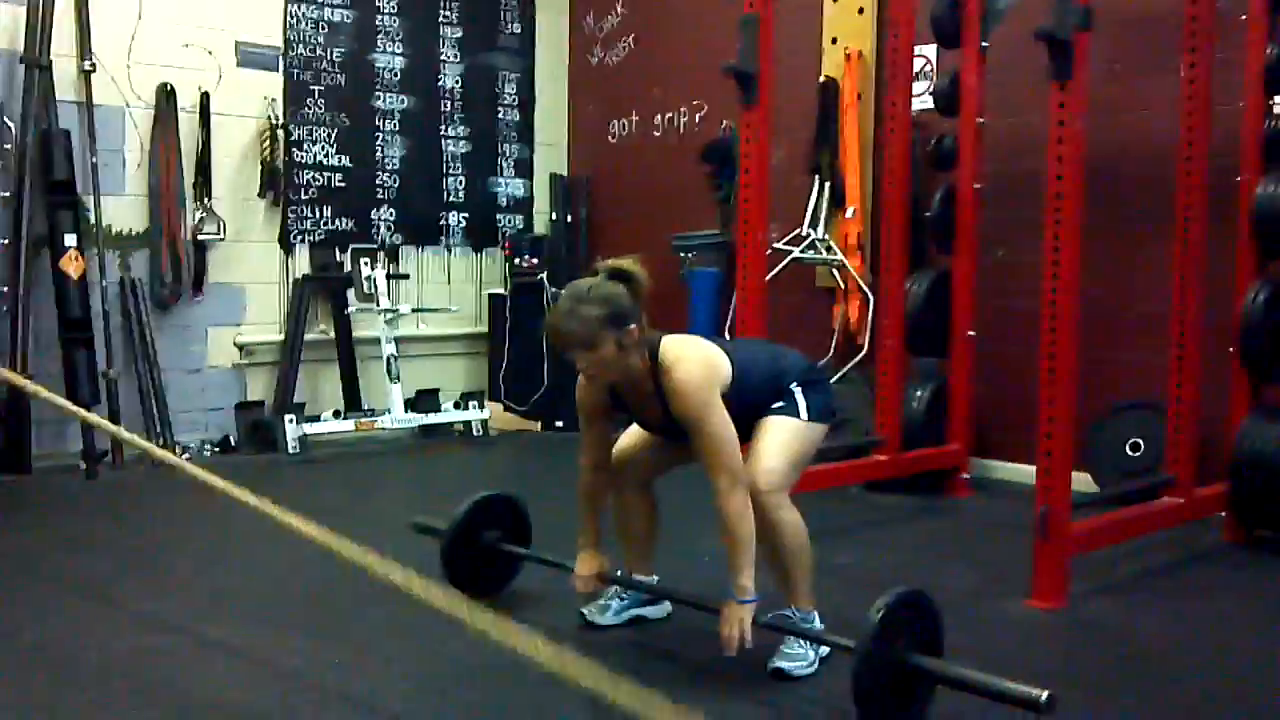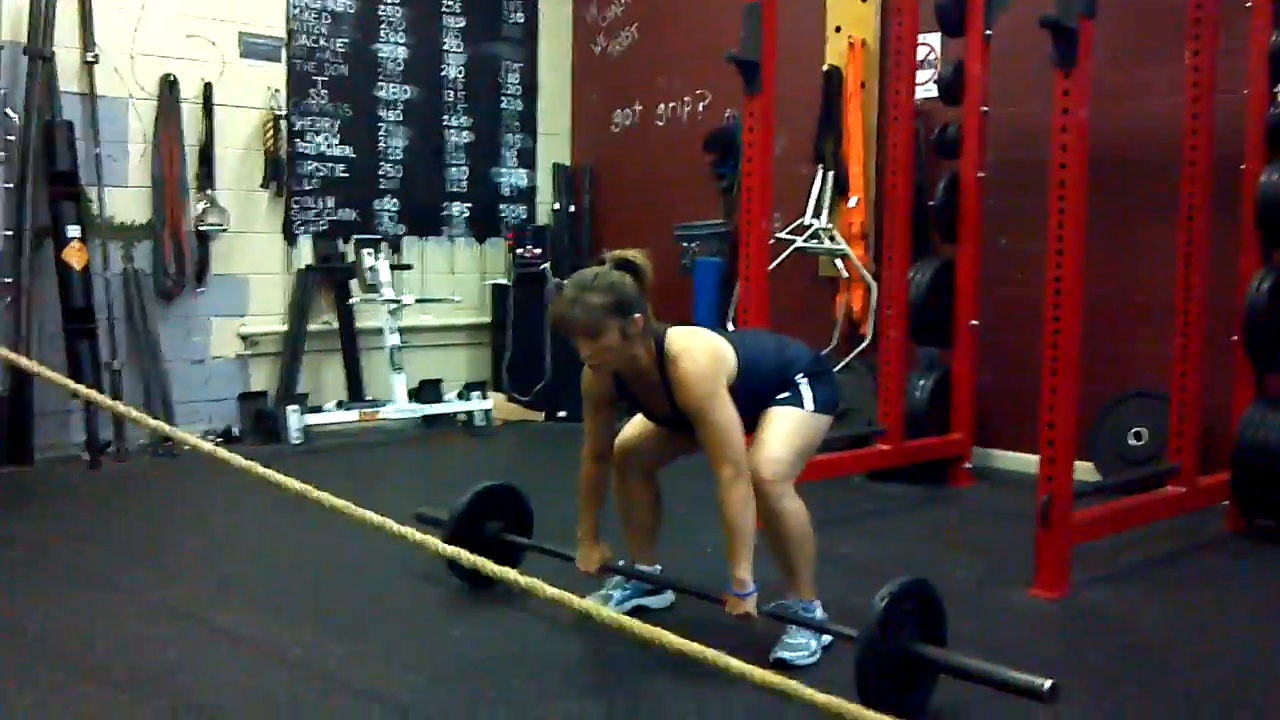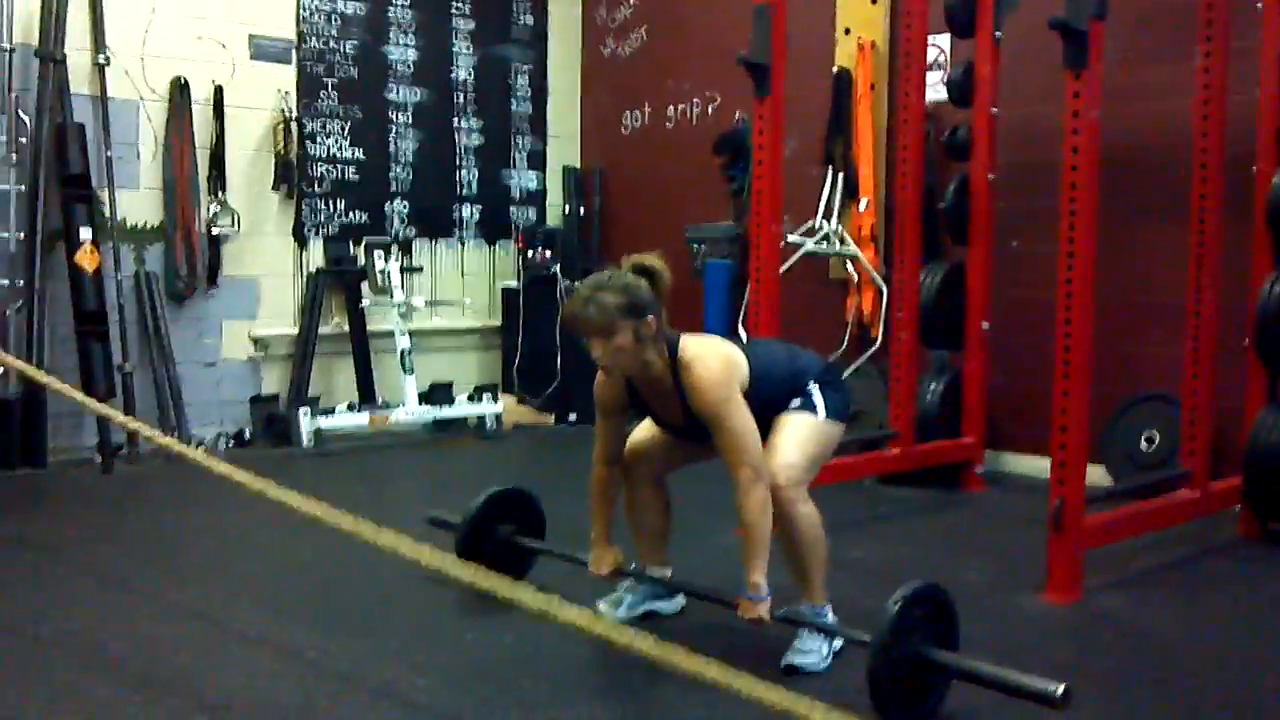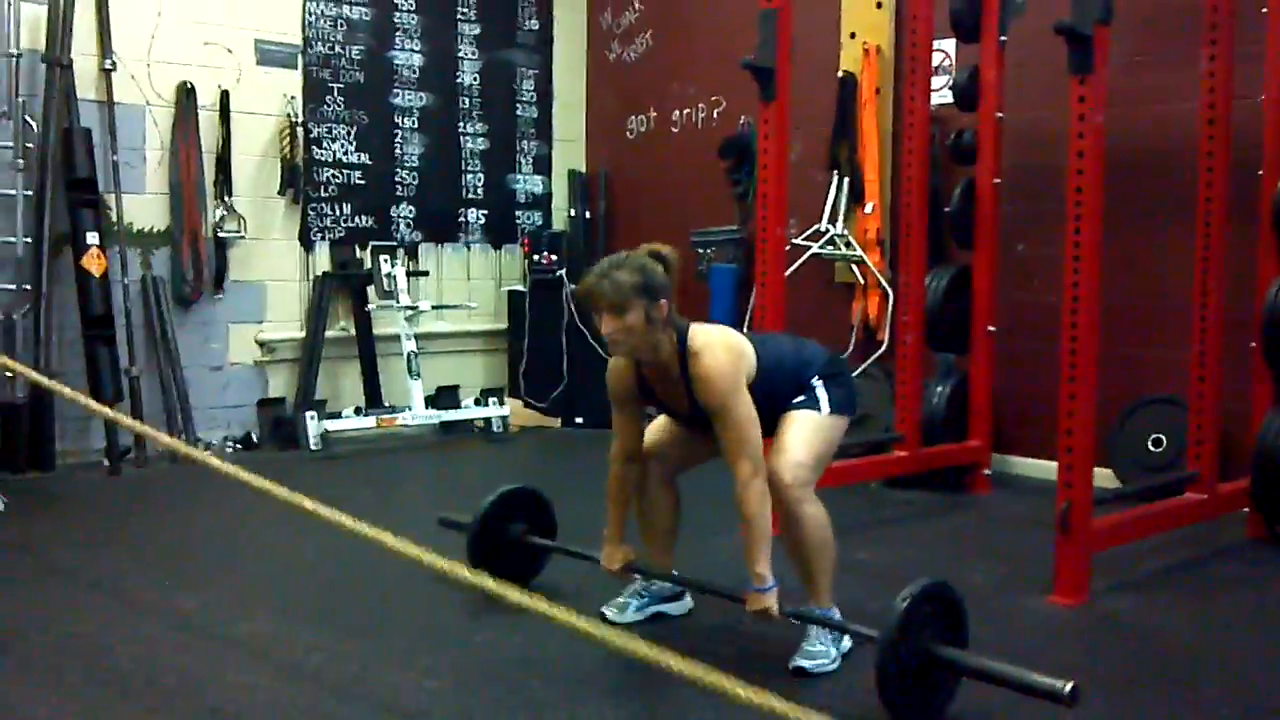
dt=0.2s
person 1, frame 1
left shoulder: (684, 374)
right shoulder: (594, 385)
left elbow: (731, 486)
right elbow: (595, 466)
left wrist: (744, 594)
right wrist: (589, 548)
left hip: (790, 388)
right hip: (731, 396)
left knee: (764, 487)
right knee: (624, 463)
left ankle: (804, 621)
right ankle: (642, 587)
person 1, frame 2
left shoulder: (690, 365)
right shoulder: (600, 374)
left elbow: (732, 476)
right elbow: (596, 457)
left wrist: (742, 583)
right wrist: (588, 539)
left hip: (797, 380)
right hip: (737, 388)
left knee: (767, 476)
right knee: (630, 454)
left ankle: (806, 610)
right ankle: (645, 576)
person 1, frame 3
left shoulder: (704, 373)
right shoulder: (612, 380)
left elbow: (751, 480)
right elbow: (606, 462)
left wrist: (756, 586)
right wrist: (600, 542)
left hip: (808, 390)
right hip: (747, 397)
left knee: (782, 482)
right knee: (637, 458)
left ankle: (818, 616)
right ankle: (655, 581)
person 1, frame 4
left shoulder: (712, 362)
right shoulder: (624, 369)
left elbow: (749, 473)
right elbow: (625, 456)
left wrist: (761, 579)
right wrist: (613, 538)
left hip: (814, 383)
right hip: (755, 393)
left knee: (788, 482)
right knee: (652, 459)
left ankle: (826, 620)
right ankle: (662, 585)
